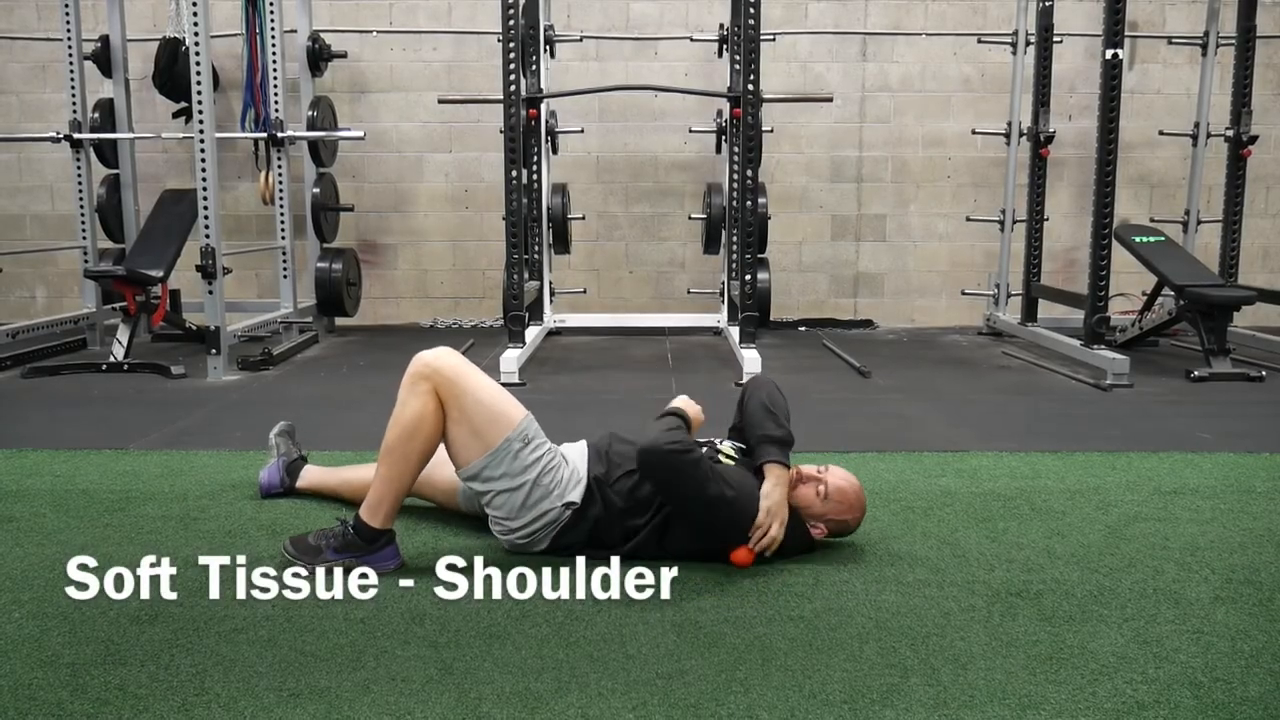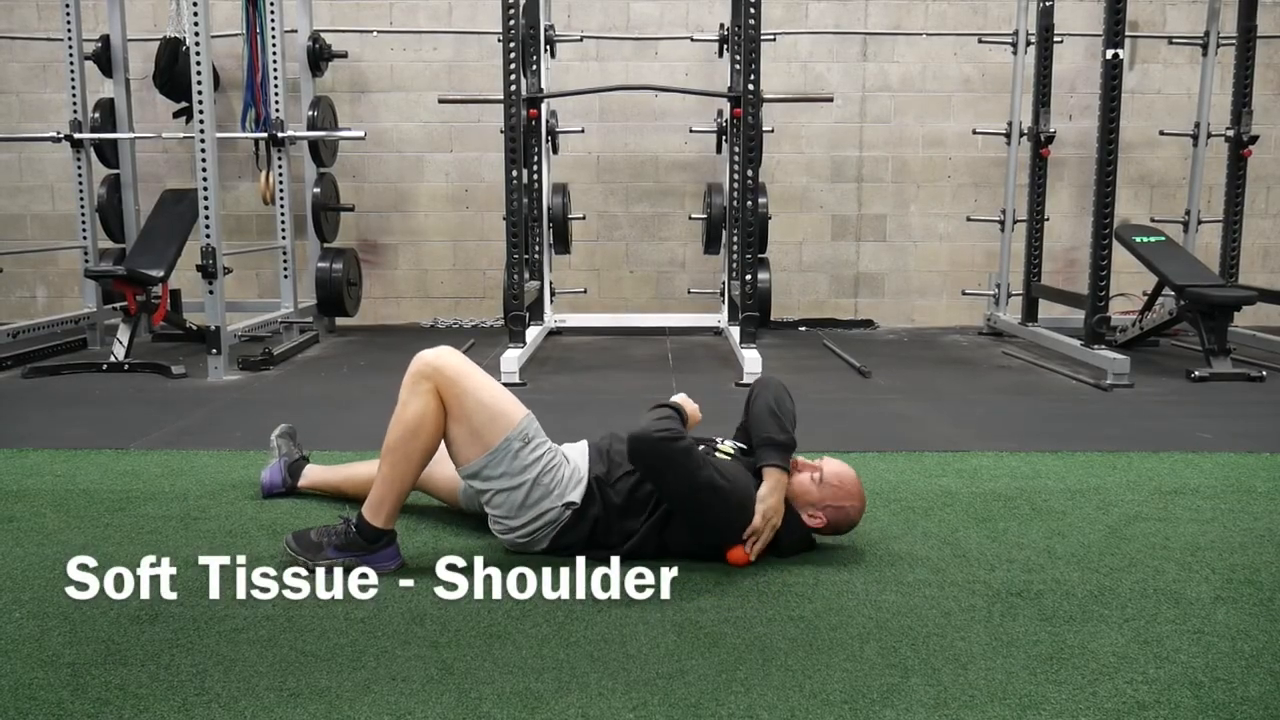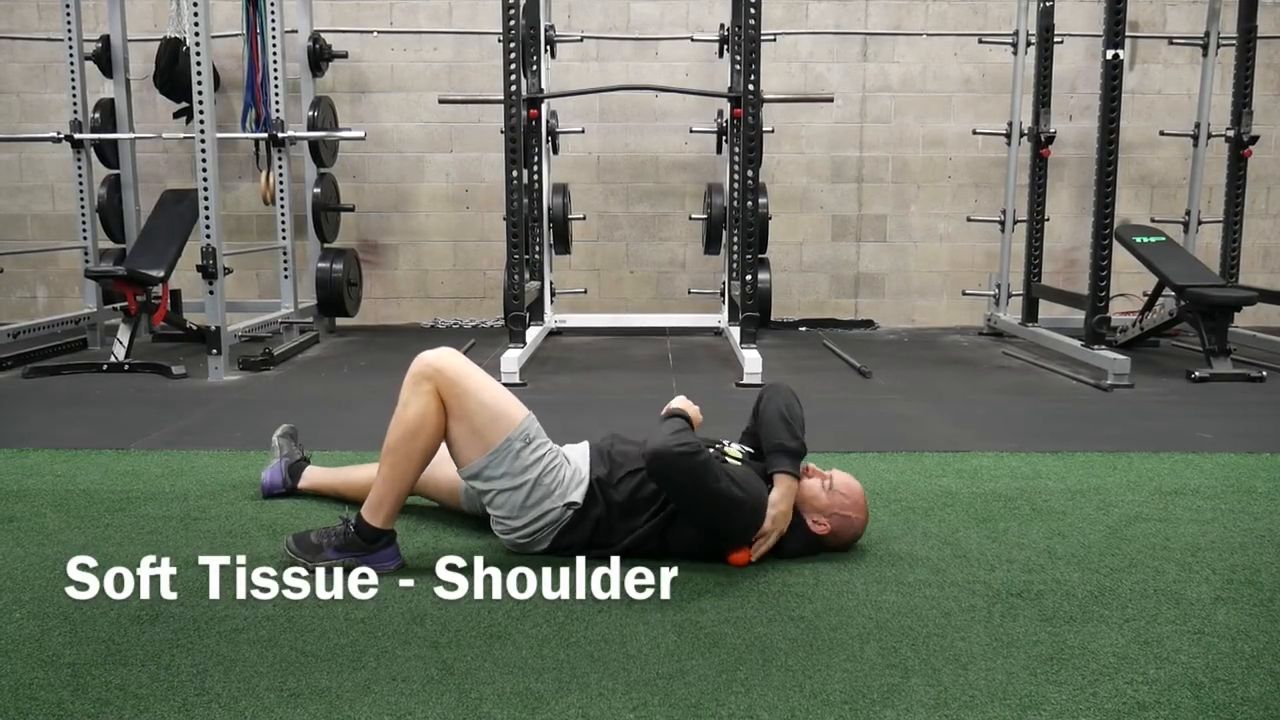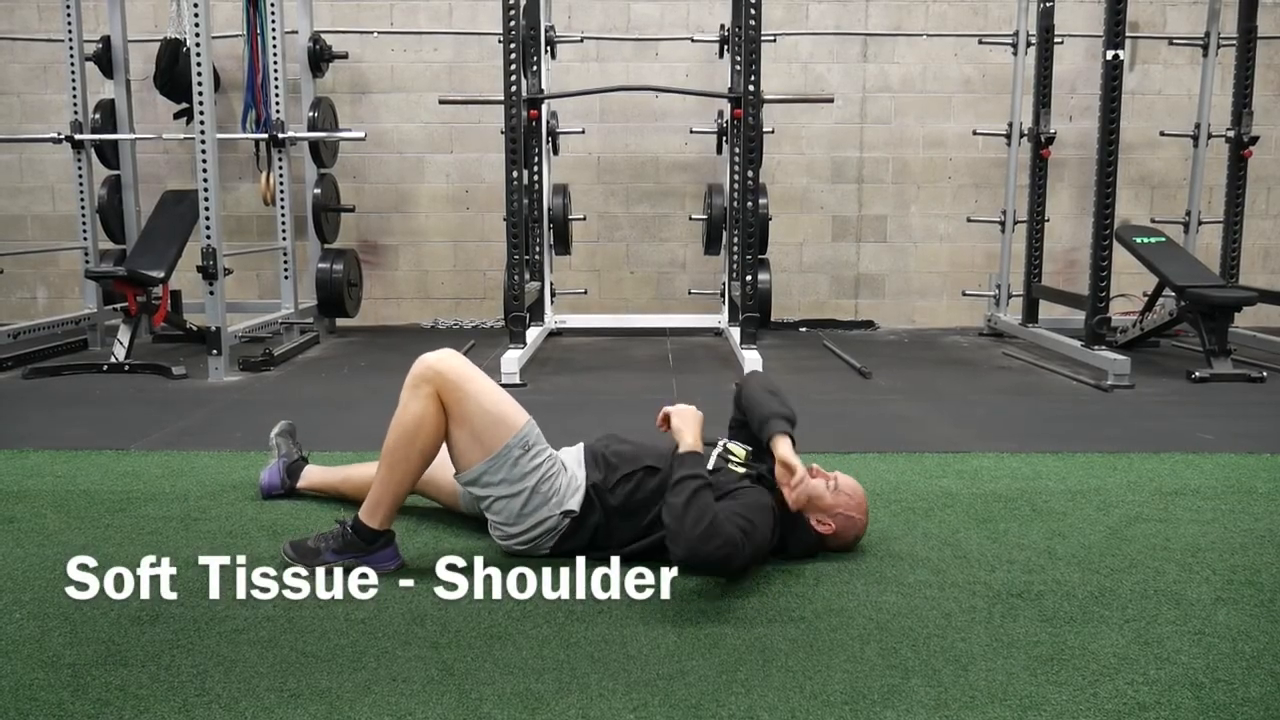
dt=0.4s
person 1, frame 1
left shoulder: (737, 510)
right shoulder: (761, 473)
left elbow: (658, 454)
right elbow: (760, 389)
left wrist: (680, 414)
right wrist: (778, 471)
left hip: (546, 505)
right hip: (564, 475)
left knee: (432, 368)
right knee: (413, 463)
left ankle: (367, 538)
right ankle: (297, 474)
person 1, frame 2
left shoulder: (732, 502)
right shoulder: (759, 477)
left elbow: (648, 443)
right elbow: (768, 390)
left wrist: (677, 409)
right wrist: (776, 473)
left hip: (546, 504)
right hip: (562, 478)
left knee: (434, 367)
right knee: (418, 461)
left ankle: (369, 537)
right ankle: (299, 473)
person 1, frame 3
left shoulder: (743, 507)
right shoulder: (763, 477)
left elbow: (665, 456)
right elbow: (777, 397)
left wrist: (681, 415)
right wrist: (785, 479)
left hip: (548, 505)
right hip: (566, 478)
left knee: (434, 368)
right knee: (415, 464)
left ankle: (369, 538)
right ankle: (300, 476)
person 1, frame 4
left shoulder: (757, 517)
right shoulder: (761, 470)
left elbow: (694, 545)
right elbow: (753, 387)
left wrist: (688, 443)
right wrist: (783, 441)
left hip: (546, 508)
right hip: (564, 476)
left knee: (436, 371)
right knee: (415, 463)
left ankle: (367, 538)
right ankle: (298, 474)
